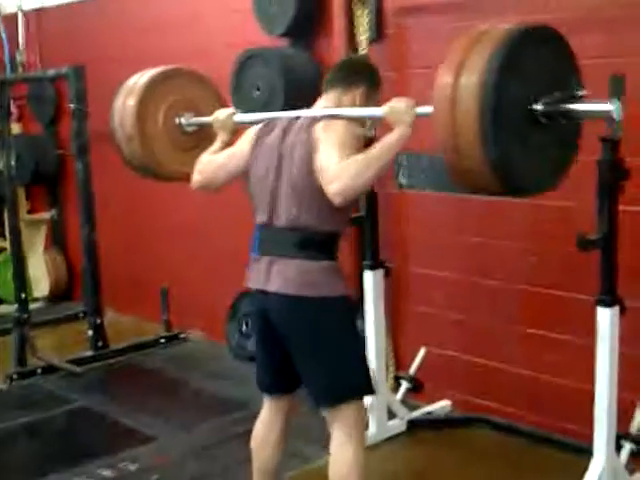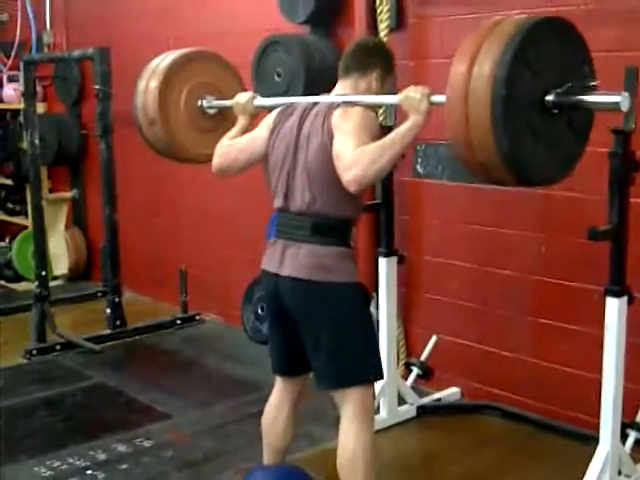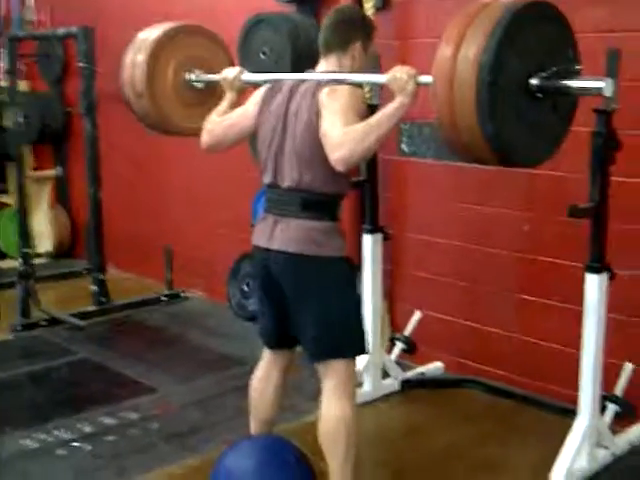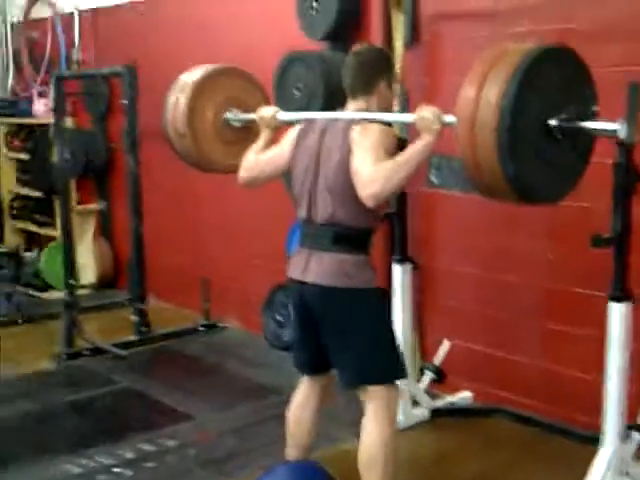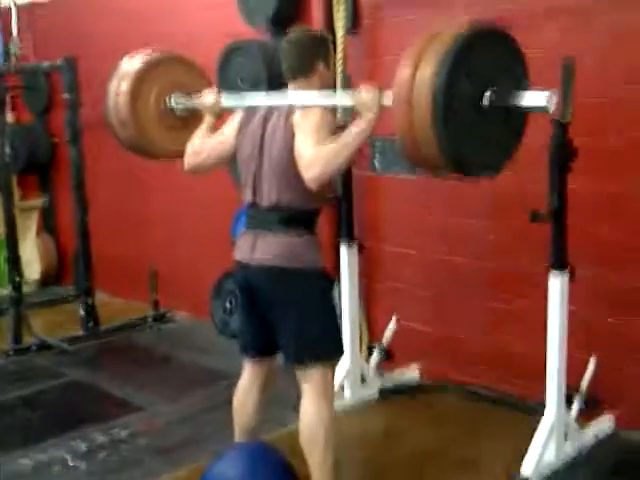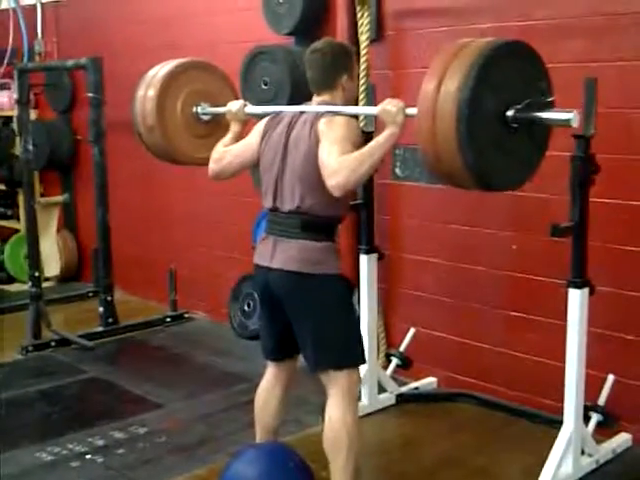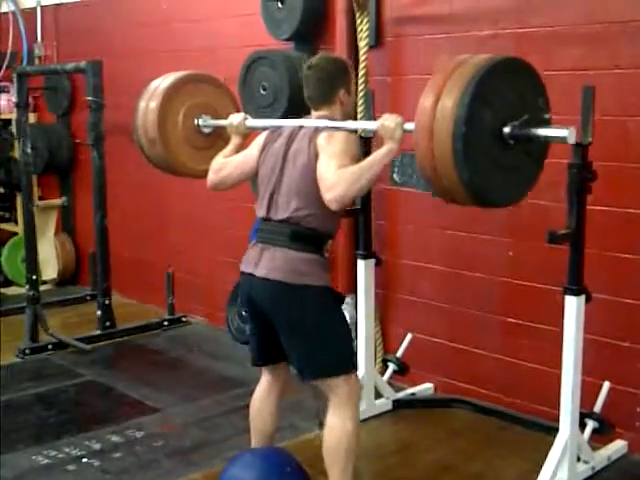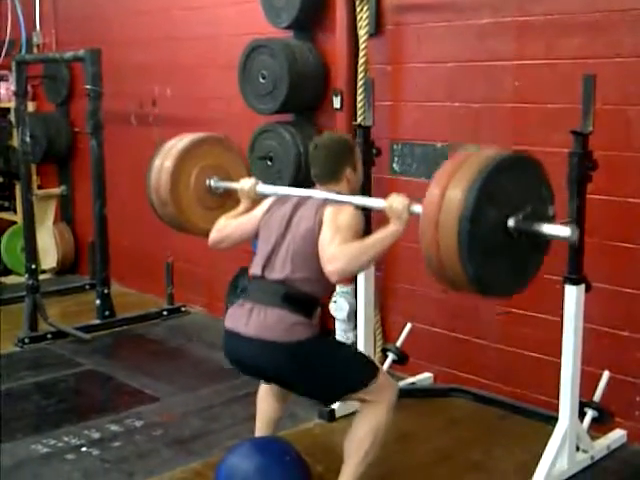
dt=0.5s
person 1, frame 1
left shoulder: (264, 129)
right shoulder: (337, 127)
left elbow: (202, 178)
right elbow: (339, 186)
left wrist: (223, 134)
right wrist: (399, 133)
left hip: (264, 281)
right hip: (312, 286)
left knee: (276, 402)
right knee: (347, 420)
person 1, frame 2
left shoulder: (282, 114)
right shoulder: (353, 114)
left elbow: (221, 162)
right elbow: (355, 173)
left wrist: (243, 117)
right wrist: (413, 121)
left hip: (277, 266)
right hip: (324, 271)
left knee: (287, 384)
right knee: (356, 404)
person 1, frame 3
left shoulder: (271, 90)
right shoulder: (340, 92)
left elbow: (210, 137)
right elbow: (342, 153)
left wrist: (230, 92)
right wrist: (400, 100)
left hip: (268, 238)
right hip: (313, 245)
left knee: (274, 355)
right knee: (338, 376)
person 1, frame 4
left shoulder: (305, 130)
right shoulder: (371, 131)
left elbow: (247, 173)
right elbow: (373, 190)
left wrist: (265, 131)
right wrist: (426, 139)
left hip: (304, 271)
right hip: (346, 277)
left knee: (312, 381)
right knee: (380, 400)
person 1, frame 5
left shoulder: (247, 114)
right shoulder: (312, 114)
left elbow: (193, 160)
right elbow: (315, 171)
left wrist: (209, 117)
right wrist: (365, 120)
left hip: (249, 254)
right hip: (292, 259)
left knee: (256, 365)
right knee: (317, 381)
person 1, frame 6
left shoulder: (272, 122)
right shoulder: (337, 123)
left elbow: (217, 166)
right elbow: (339, 180)
left wrist: (235, 125)
right wrist: (390, 131)
left hip: (268, 260)
right hip: (311, 265)
left knee: (277, 368)
right knee: (342, 386)
person 1, frame 7
left shoulder: (272, 135)
right shoulder: (336, 137)
left elbow: (216, 177)
right elbow: (336, 194)
left wrist: (236, 137)
right wrist: (388, 147)
left hip: (252, 273)
right hip: (296, 277)
left knee: (273, 375)
right knee: (344, 395)
person 1, frame 8
left shoulder: (277, 201)
right shoulder: (341, 212)
left elbow: (217, 237)
right elbow: (336, 265)
left wrist: (246, 202)
right wrist: (394, 226)
left hip: (236, 333)
right hip: (280, 339)
left knee: (281, 371)
right knee: (382, 393)
